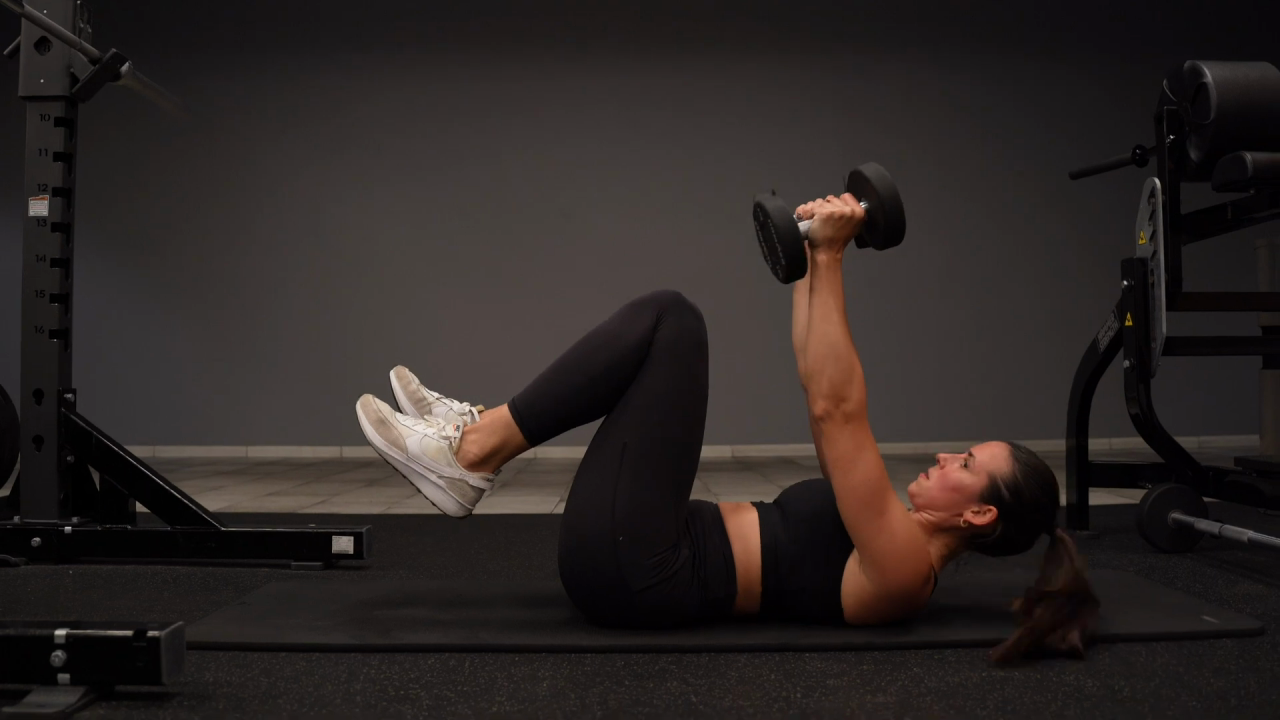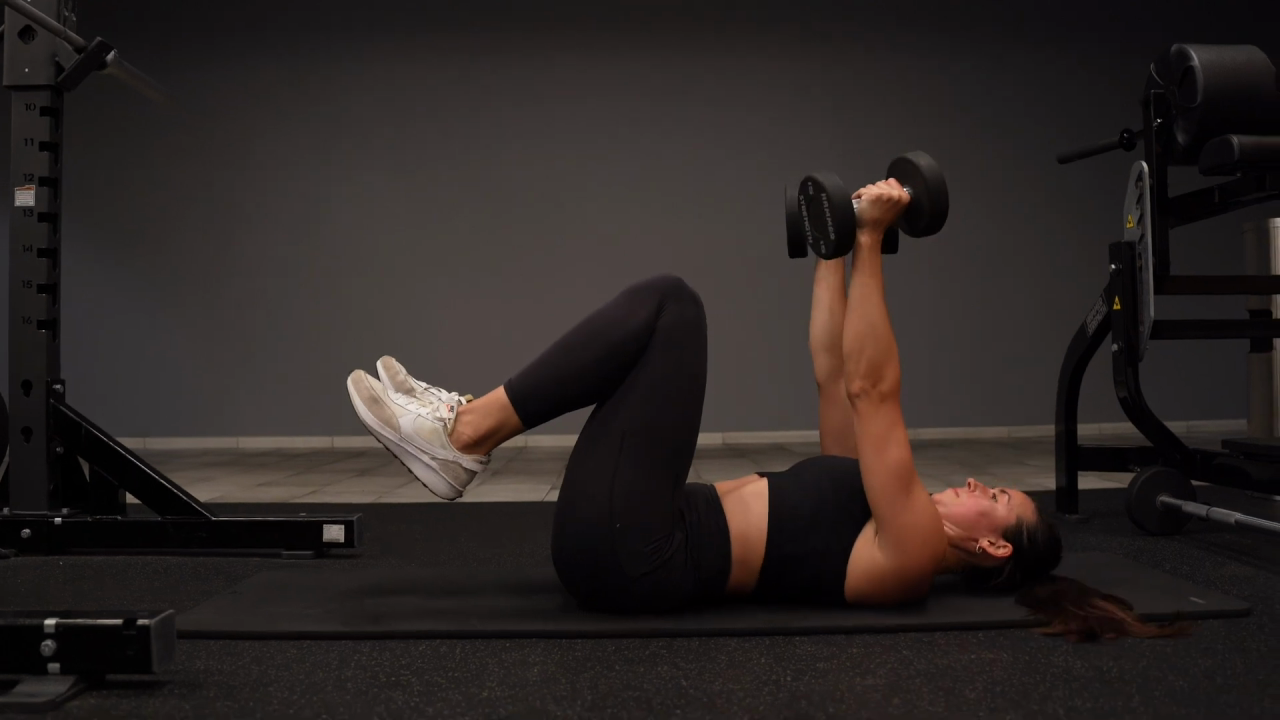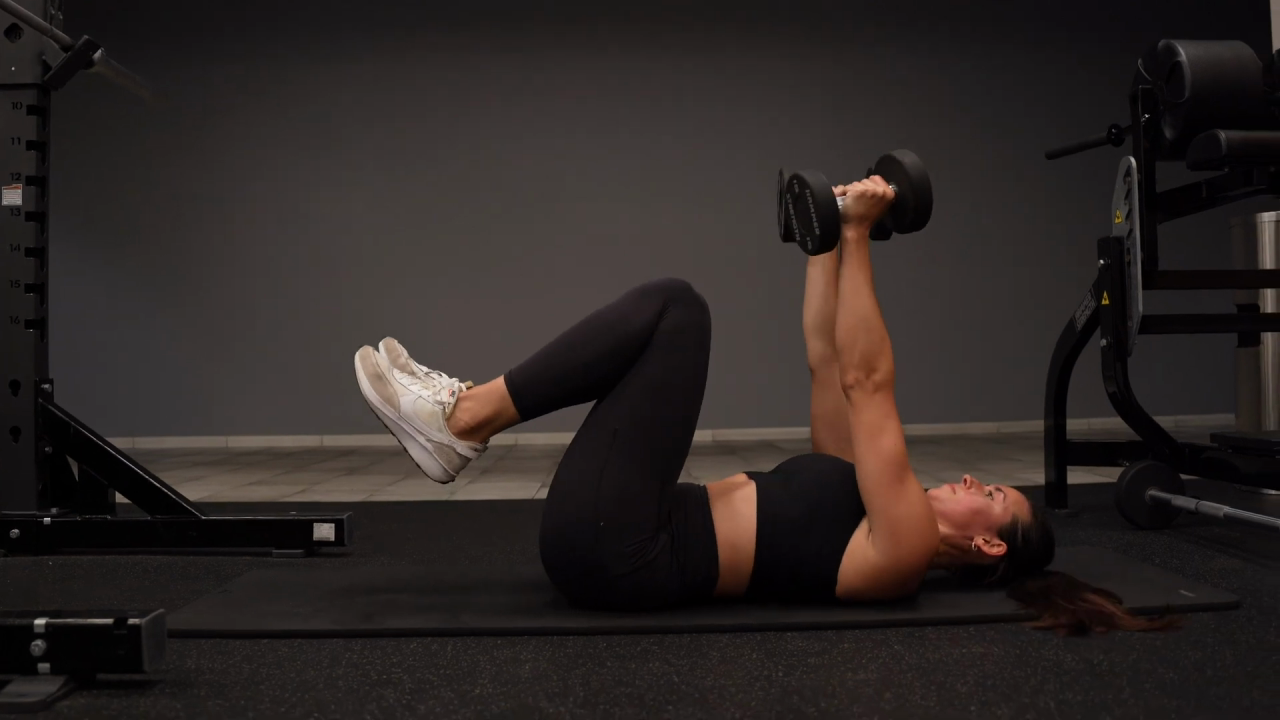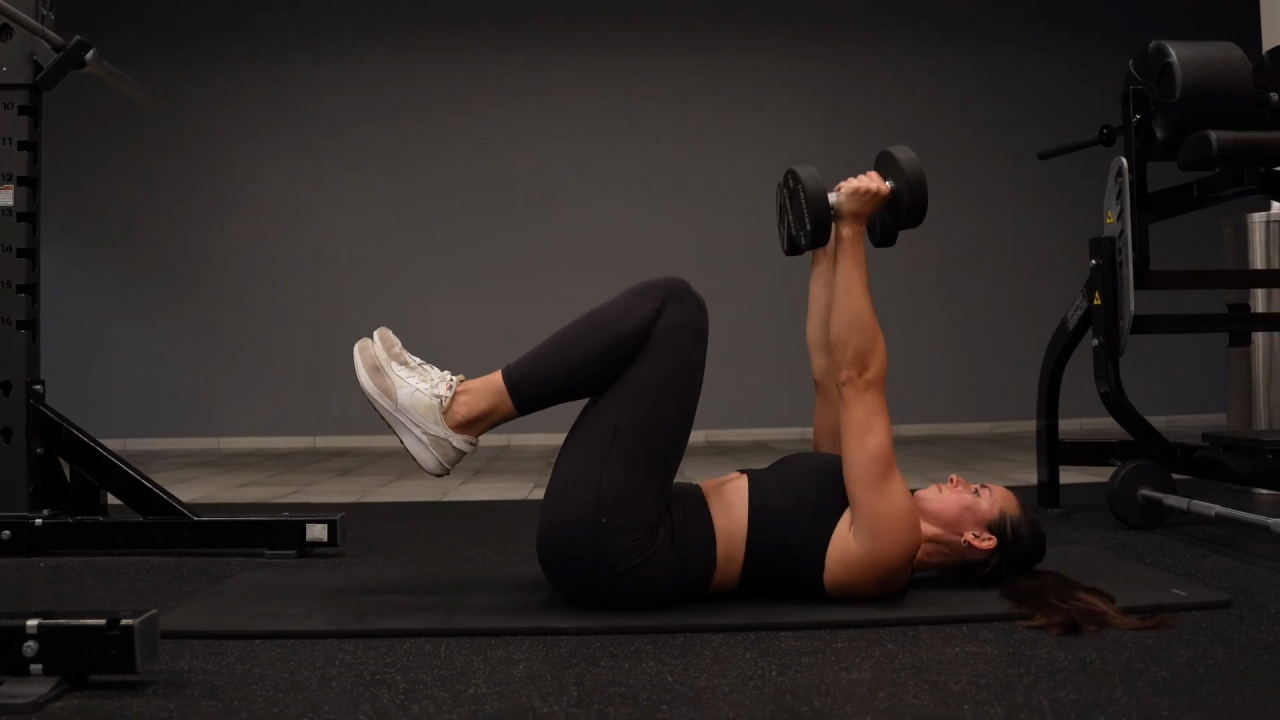
dt=0.4s
person 1, frame 1
left shoulder: (902, 569)
right shoulder: (891, 529)
left elbow: (840, 410)
right elbow: (822, 389)
left wrist: (829, 259)
right wrist: (805, 263)
left hip: (631, 571)
right hip: (640, 561)
left knee: (669, 319)
right knee: (665, 333)
left ankle: (473, 457)
right ankle: (475, 435)
person 1, frame 2
left shoulder: (915, 553)
right shoulder: (877, 517)
left elbow: (875, 390)
right elbow: (833, 373)
left wrist: (870, 242)
right wrist: (832, 248)
left hip: (628, 555)
right hip: (625, 544)
left knee: (668, 305)
right knee: (659, 323)
left ankle: (466, 437)
right ankle: (465, 425)
person 1, frame 3
left shoulder: (907, 544)
right shoulder: (862, 501)
left elbow: (868, 384)
right elbow: (824, 362)
left wrist: (858, 235)
right wrist: (825, 242)
left hip: (612, 554)
right hip: (610, 542)
left knee: (675, 308)
right knee: (666, 320)
left ankle: (464, 424)
right ankle: (463, 411)
person 1, frame 4
left shoulder: (890, 543)
right shoulder: (862, 517)
left elbow: (862, 381)
right elbow: (830, 378)
left wrist: (852, 232)
right wrist: (827, 247)
left hip: (608, 549)
right hip: (606, 540)
left knee: (672, 305)
right knee: (660, 317)
left ankle: (458, 417)
right ankle: (458, 405)
